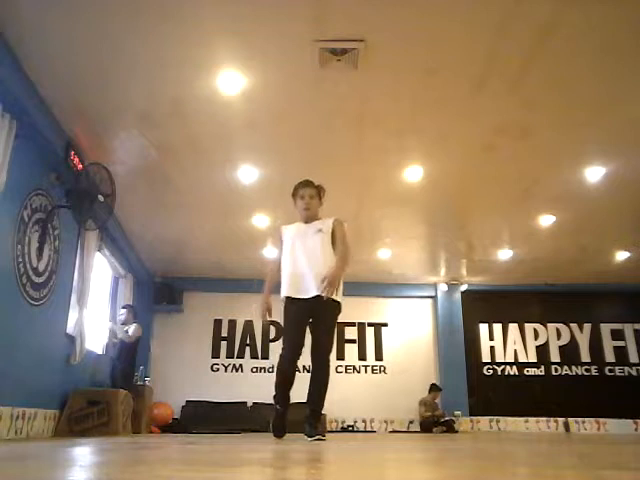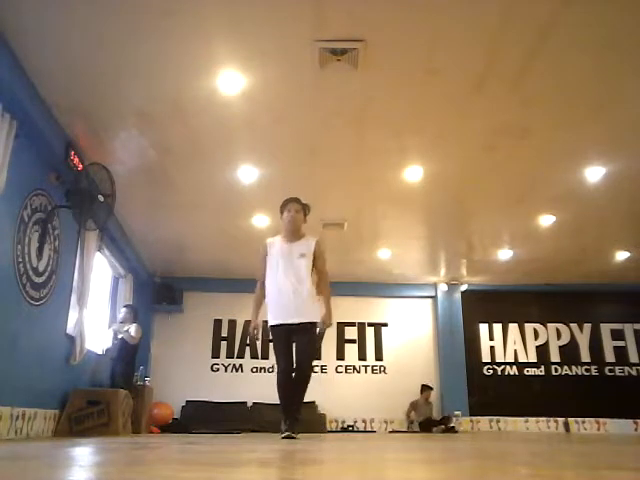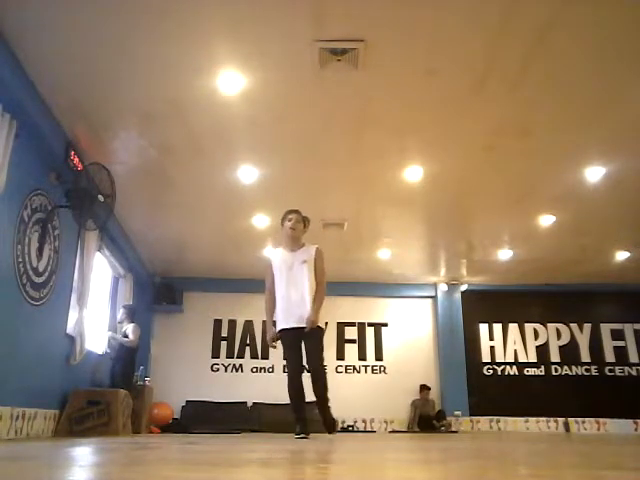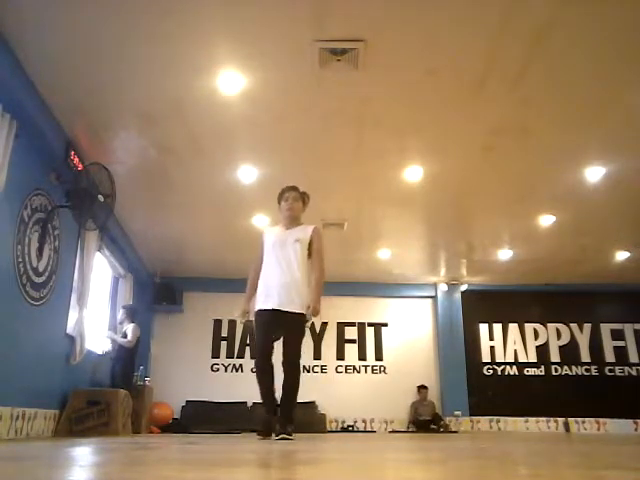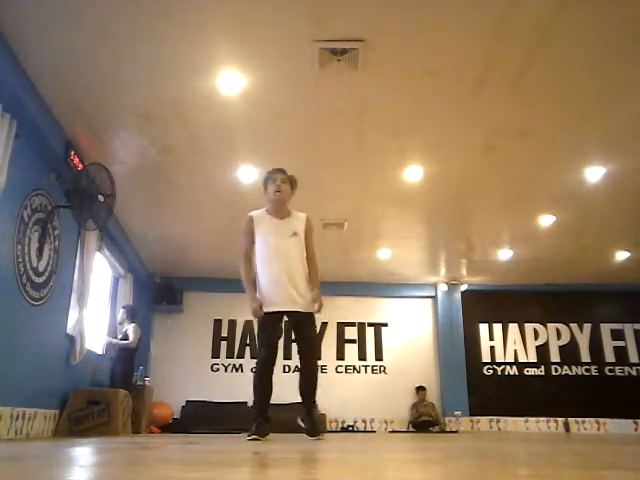
dt=1s
person 1, frame 1
left shoulder: (333, 225)
right shoulder: (286, 231)
left elbow: (343, 252)
right elbow: (277, 265)
left wrist: (335, 273)
right wrist: (265, 296)
left hip: (326, 296)
right hip: (295, 295)
left knee: (321, 358)
right knee: (290, 352)
left ankle: (313, 421)
right ankle: (280, 407)
person 1, frame 2
left shoulder: (314, 245)
right shoulder: (270, 246)
left elbow: (323, 279)
right elbow: (261, 282)
left wrist: (327, 309)
right wrist: (254, 315)
left hip: (307, 315)
right hip: (278, 317)
left knee: (305, 367)
right knee: (285, 368)
left ankle: (292, 416)
right ankle: (288, 420)
person 1, frame 3
left shoulder: (314, 252)
right shoulder: (273, 256)
left elbow: (321, 285)
right elbow: (270, 292)
left wrist: (314, 313)
right wrist: (270, 324)
left hip: (311, 320)
right hip: (286, 322)
left knee: (316, 367)
right knee: (293, 372)
left ankle: (324, 410)
right ankle: (300, 422)
person 1, frame 4
left shoulder: (311, 232)
right shoulder: (268, 234)
left elbow: (317, 265)
right elbow: (257, 268)
left wrist: (316, 296)
right wrist: (247, 300)
left hip: (296, 304)
right hip: (266, 303)
left knee: (291, 362)
right knee: (261, 355)
left ankle: (285, 421)
right ankle: (271, 413)
person 1, frame 5
left shoulder: (303, 222)
right shoulder: (253, 221)
left elbow: (311, 261)
right elbow: (246, 260)
left wrist: (316, 291)
right wrist: (252, 296)
left hip: (301, 301)
right hip: (269, 301)
left knee: (309, 358)
right knee: (266, 359)
left ankle: (308, 415)
right ankle: (259, 422)
